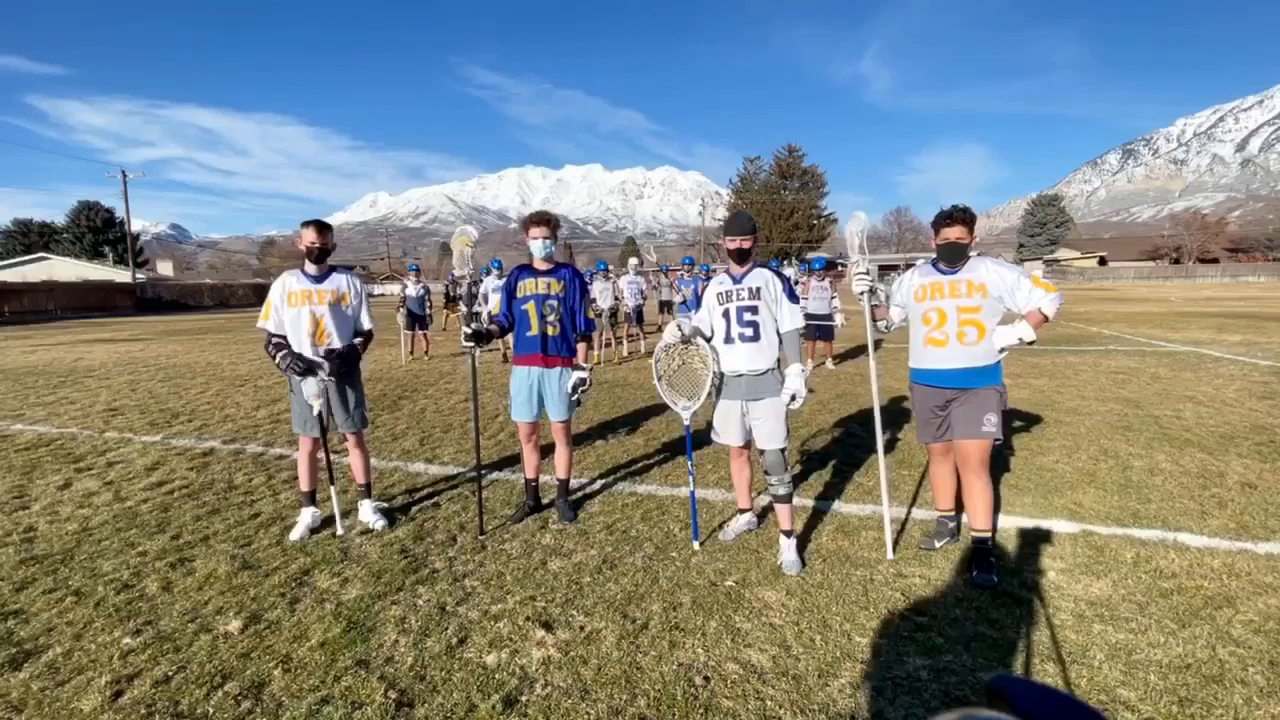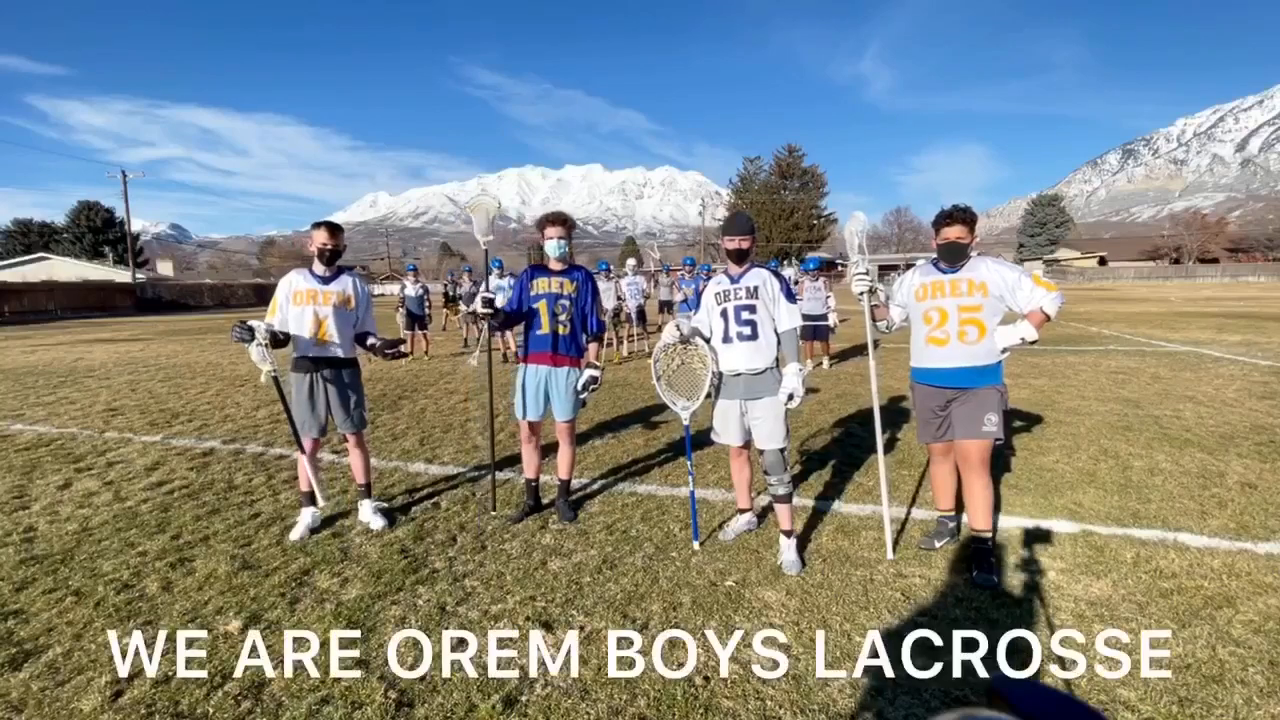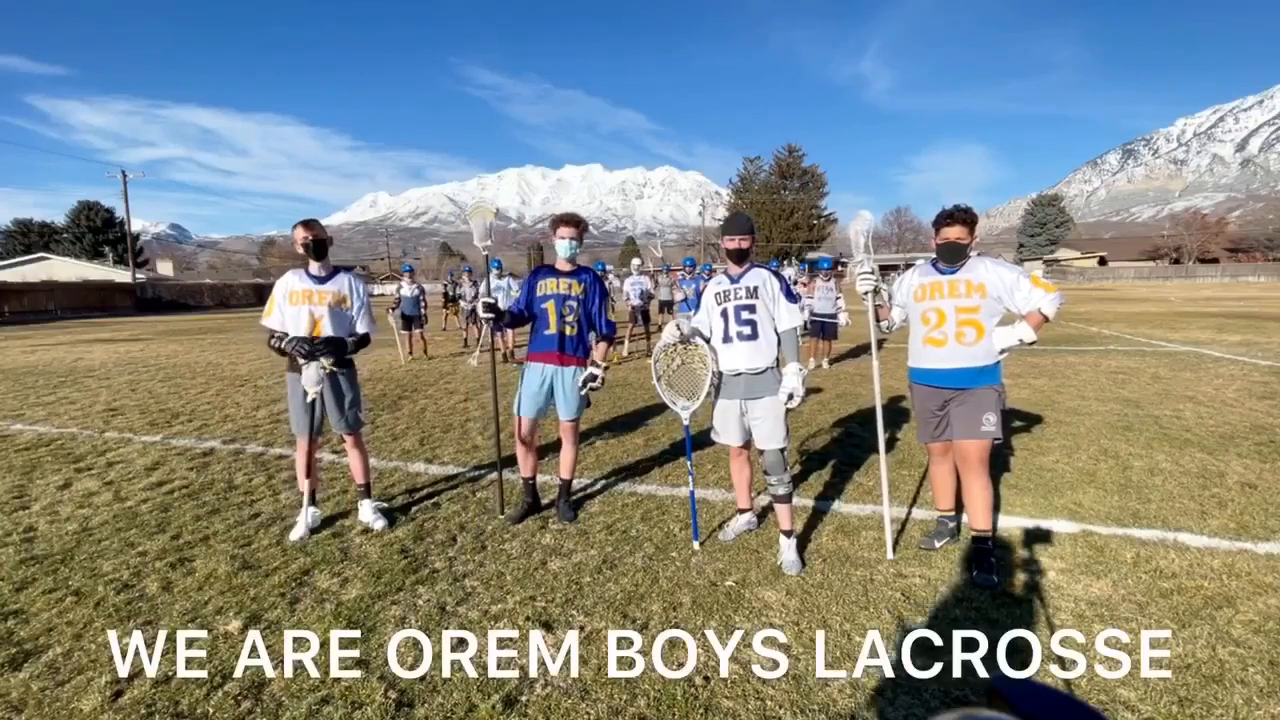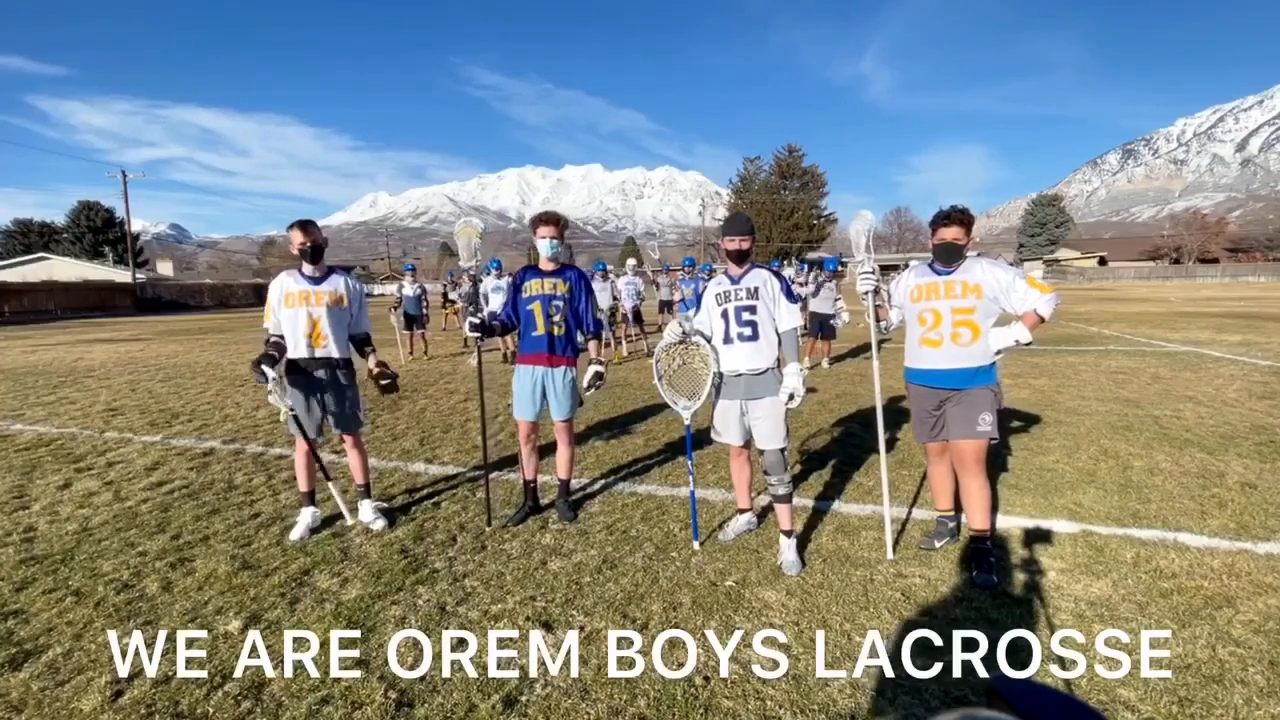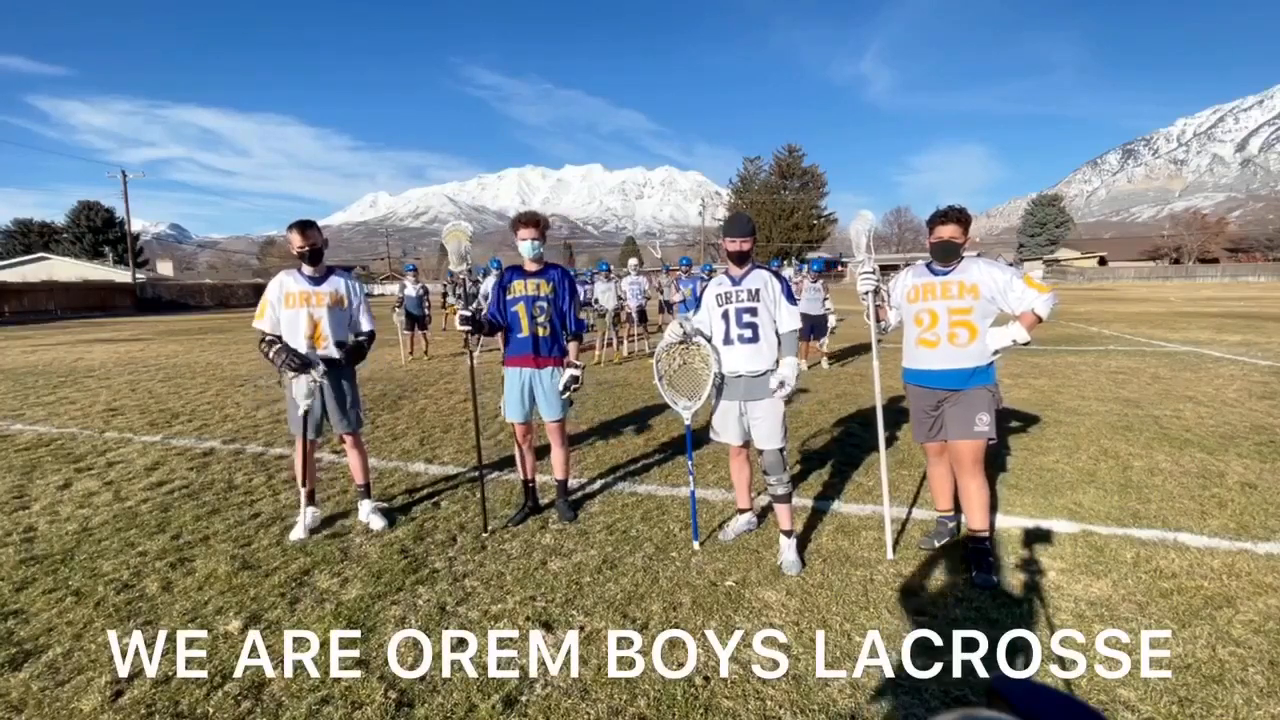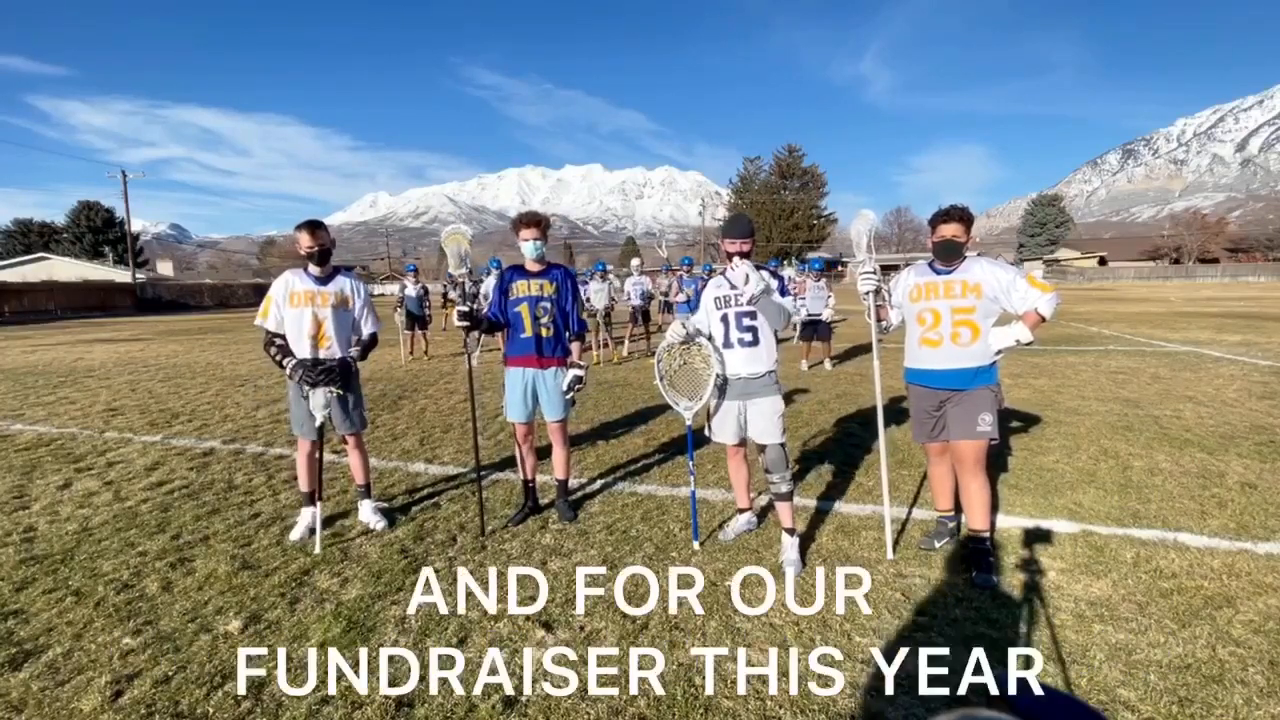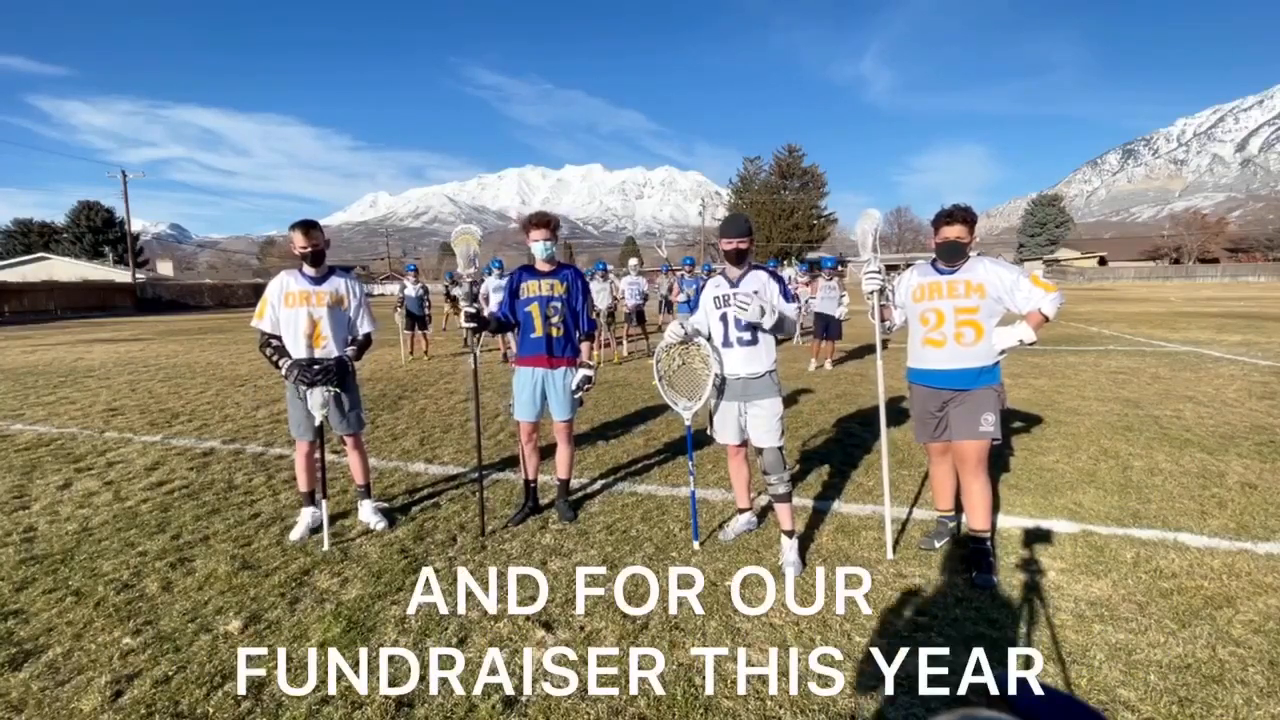
dt=0.7s
person 1, frame 1
left shoulder: (994, 272)
right shoulder: (913, 279)
left elbow: (1047, 296)
right elbow: (887, 319)
left wrist: (1016, 333)
right wrist: (870, 296)
left hip: (978, 383)
right hip: (928, 384)
left knee: (973, 462)
right knee: (939, 453)
left ankle: (983, 548)
right ankle: (947, 523)
person 1, frame 2
left shoulder: (995, 272)
right shoulder: (914, 278)
left elbow: (1048, 296)
right elbow: (888, 319)
left wrist: (1018, 333)
right wrist: (871, 296)
left hip: (979, 383)
right hip: (929, 383)
left knee: (974, 462)
right knee: (940, 453)
left ankle: (983, 547)
right ankle: (947, 523)
person 1, frame 3
left shoulder: (995, 273)
right shoulder: (913, 278)
left elbow: (1048, 297)
right elbow: (889, 319)
left wrist: (1018, 334)
right wrist: (874, 295)
left hip: (978, 383)
right hip: (927, 383)
left knee: (973, 462)
right knee: (939, 453)
left ankle: (983, 547)
right ankle: (947, 523)
person 1, frame 4
left shoulder: (990, 273)
right shoulder: (910, 279)
left elbow: (1044, 298)
right elbow: (886, 319)
left wrist: (1013, 335)
right wrist: (873, 296)
left hip: (973, 383)
right hip: (923, 383)
left knee: (970, 462)
right knee: (936, 453)
left ankle: (981, 547)
right ankle: (946, 523)
person 1, frame 5
left shoulder: (988, 274)
right shoulder: (908, 279)
left elbow: (1041, 297)
right elbow: (885, 319)
left wrist: (1012, 334)
right wrist: (872, 296)
left hip: (972, 383)
right hip: (922, 383)
left knee: (969, 462)
right knee: (936, 454)
left ankle: (980, 545)
right ankle: (947, 523)
person 1, frame 6
left shoulder: (991, 273)
right shoulder: (909, 278)
left elbow: (1044, 296)
right elbow: (886, 318)
left wrist: (1015, 334)
right wrist: (872, 296)
left hip: (974, 383)
right hip: (924, 383)
left knee: (970, 463)
right knee: (937, 454)
left ankle: (981, 545)
right ankle: (946, 522)
person 1, frame 7
left shoulder: (994, 273)
right shoulder: (913, 278)
left elbow: (1048, 296)
right elbow: (889, 319)
left wrist: (1019, 334)
right wrist: (875, 295)
left hip: (977, 383)
right hip: (926, 383)
left knee: (972, 463)
right knee: (938, 454)
left ankle: (981, 546)
right ankle: (946, 522)
person 2, frame 1
left shoulder: (772, 280)
right shoulder: (714, 287)
left elbow: (789, 328)
right elbow: (705, 327)
left wrist: (795, 371)
right wrist: (684, 328)
left hip: (766, 382)
right hip: (729, 383)
left knee: (774, 459)
right knee: (737, 450)
left ankle: (787, 539)
right ankle: (745, 514)
person 2, frame 2
left shoulder: (770, 279)
right shoulder: (712, 287)
left elbow: (787, 328)
right elbow: (704, 328)
left wrist: (793, 370)
right wrist: (683, 328)
left hip: (765, 381)
right hip: (727, 382)
left knee: (774, 459)
right knee: (737, 450)
left ankle: (787, 539)
right ankle: (745, 514)
person 2, frame 3
left shoulder: (770, 279)
right shoulder: (712, 288)
left elbow: (787, 327)
right elbow: (704, 330)
left wrist: (793, 369)
right wrist: (683, 329)
left hip: (765, 381)
right hip: (727, 383)
left knee: (774, 459)
right knee: (737, 450)
left ankle: (787, 539)
right ankle: (745, 514)
person 2, frame 4
left shoulder: (770, 279)
right shoulder: (713, 288)
left elbow: (788, 328)
right elbow: (704, 331)
left wrist: (793, 370)
right wrist: (683, 329)
left hip: (765, 381)
right hip: (727, 383)
left knee: (774, 459)
right knee: (737, 450)
left ankle: (788, 539)
right ankle: (745, 514)
person 2, frame 5
left shoulder: (771, 280)
right shoulder: (713, 287)
left elbow: (792, 326)
right elbow: (704, 328)
left wrist: (789, 362)
right wrist: (683, 327)
left hip: (764, 382)
right hip: (727, 383)
left knee: (773, 458)
right knee: (737, 450)
left ankle: (788, 539)
right ankle: (746, 514)
person 2, frame 6
left shoulder: (769, 279)
right shoulder: (712, 287)
left elbow: (782, 320)
right elbow: (703, 326)
left wrist: (754, 287)
right wrist: (683, 328)
left hip: (762, 383)
right hip: (726, 382)
left knee: (774, 456)
right knee: (734, 449)
left ankle: (789, 538)
right ankle: (745, 514)
person 2, frame 7
left shoulder: (768, 280)
right shoulder: (711, 287)
left elbow: (790, 323)
right elbow: (702, 326)
left wrist: (766, 315)
right wrist: (682, 329)
left hip: (762, 381)
right hip: (725, 383)
left knee: (772, 458)
right knee: (734, 450)
left ankle: (789, 539)
right ankle: (745, 514)
person 3, frame 1
left shoulder: (349, 282)
right shoulder: (285, 284)
left elbow: (365, 330)
right elbow: (273, 335)
left wrist: (353, 348)
right wrist: (282, 357)
left hip: (344, 370)
right hip: (304, 372)
left knee: (355, 438)
right knee: (308, 443)
left ankle: (367, 504)
right ankle: (309, 511)
person 3, frame 2
left shoulder: (355, 284)
right shoulder: (291, 282)
left elbow: (362, 333)
right elbow: (280, 334)
left wrist: (380, 346)
right wrist: (256, 334)
left hip: (344, 369)
right hip: (306, 370)
left knee: (355, 437)
right knee: (308, 442)
left ankle: (366, 504)
right ankle: (308, 511)
person 3, frame 3
left shoulder: (351, 283)
right shoulder: (287, 283)
left elbow: (364, 335)
right elbow: (273, 336)
left wrist: (338, 346)
right wrist: (290, 346)
left hip: (340, 370)
right hip: (301, 372)
left knee: (352, 437)
right knee: (305, 442)
left ankle: (366, 504)
right ankle: (309, 511)
person 3, frame 4
left shoulder: (347, 284)
right shoulder: (282, 284)
left elbow: (359, 334)
right elbow: (275, 336)
left wrist: (373, 362)
right wrist: (267, 360)
left hip: (339, 371)
right hip: (299, 374)
left knee: (351, 437)
right knee: (303, 442)
left ankle: (366, 503)
right ankle: (308, 511)
person 3, frame 5
left shoulder: (347, 283)
right shoulder: (281, 284)
left elbow: (367, 331)
right elbow: (267, 337)
left wrist: (357, 347)
right wrist: (279, 353)
left hip: (339, 372)
right hip: (300, 374)
left knee: (352, 438)
right knee: (304, 443)
left ankle: (366, 504)
right ankle: (309, 511)
person 3, frame 6
left shoulder: (352, 285)
right shoulder: (286, 283)
left elbow: (369, 336)
right elbow: (271, 338)
left wrist: (347, 362)
right wrist: (294, 367)
left hip: (342, 375)
right hip: (303, 378)
left knee: (353, 439)
right knee: (306, 444)
left ankle: (366, 504)
right ankle: (308, 511)
person 3, frame 7
left shoulder: (348, 284)
right shoulder: (281, 284)
left elbow: (364, 336)
right elbow: (267, 339)
left wrist: (344, 362)
right wrist: (289, 367)
left hip: (339, 375)
right hip: (300, 379)
left knee: (353, 440)
right knee: (305, 445)
left ankle: (366, 504)
right ankle: (309, 511)
person 4, frame 1
left shoulder: (570, 276)
right shoulder: (517, 277)
left elbow: (583, 327)
right elbow: (505, 321)
left wrist: (582, 367)
right wrist: (484, 333)
left hip: (560, 365)
right hip: (524, 365)
left knee: (561, 432)
right knee: (527, 434)
left ankle: (562, 497)
right ankle: (532, 498)
person 4, frame 2
left shoulder: (582, 277)
right shoulder: (530, 275)
left elbow: (593, 327)
right elbow: (512, 316)
left wrist: (593, 366)
right wrist: (494, 312)
left hip: (567, 365)
right hip: (532, 363)
left knee: (565, 432)
right knee: (528, 432)
left ankle: (563, 497)
right ankle: (532, 498)
person 4, frame 3
left shoulder: (589, 279)
right shoulder: (538, 275)
left elbow: (603, 327)
right elbow: (521, 315)
left wrist: (598, 365)
right wrist: (499, 314)
left hip: (573, 365)
right hip: (537, 362)
left knee: (569, 432)
right knee: (523, 432)
left ankle: (564, 497)
right ankle: (530, 497)
person 4, frame 4
left shoulder: (575, 277)
right shoulder: (523, 277)
left elbow: (589, 323)
right elbow: (509, 320)
left wrist: (596, 361)
right wrist: (487, 328)
left hip: (562, 364)
right hip: (528, 364)
left knee: (564, 432)
right knee: (526, 434)
left ankle: (563, 497)
right ankle: (530, 499)
person 4, frame 5
left shoulder: (559, 276)
right shoulder: (507, 277)
left elbow: (573, 325)
right elbow: (496, 321)
left wrist: (574, 364)
right wrist: (476, 324)
left hip: (551, 365)
right hip: (516, 366)
left knee: (556, 432)
right knee: (522, 435)
left ankle: (562, 497)
right ankle: (530, 499)
person 4, frame 6
left shoulder: (561, 276)
right shoulder: (508, 277)
left elbow: (576, 326)
right elbow: (496, 321)
left wrist: (577, 364)
right wrist: (475, 320)
left hip: (554, 366)
right hip: (518, 366)
left knee: (558, 432)
right knee: (523, 435)
left ankle: (562, 498)
right ankle: (529, 499)
person 4, frame 7
left shoulder: (572, 276)
right shoulder: (519, 278)
left elbow: (586, 325)
right elbow: (506, 321)
left wrist: (586, 364)
right wrist: (482, 322)
left hip: (563, 365)
right hip: (528, 365)
left knee: (564, 432)
right knee: (527, 434)
left ankle: (563, 497)
right ankle: (530, 499)
